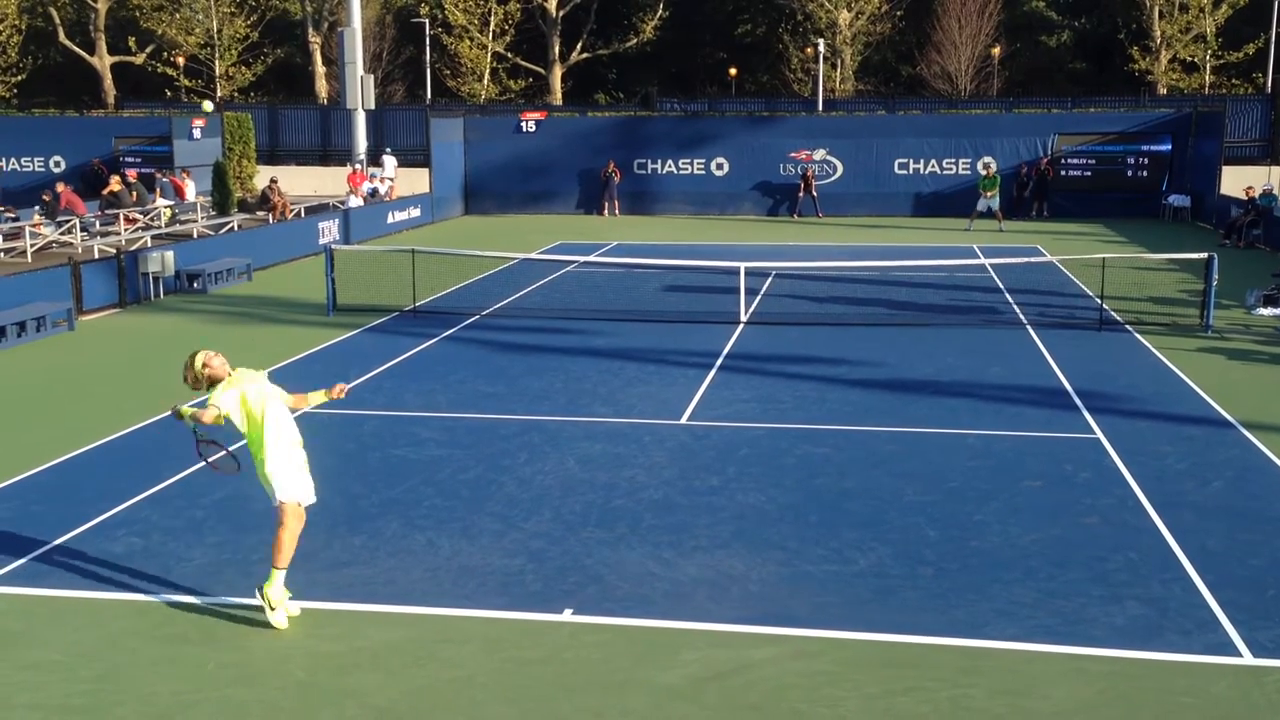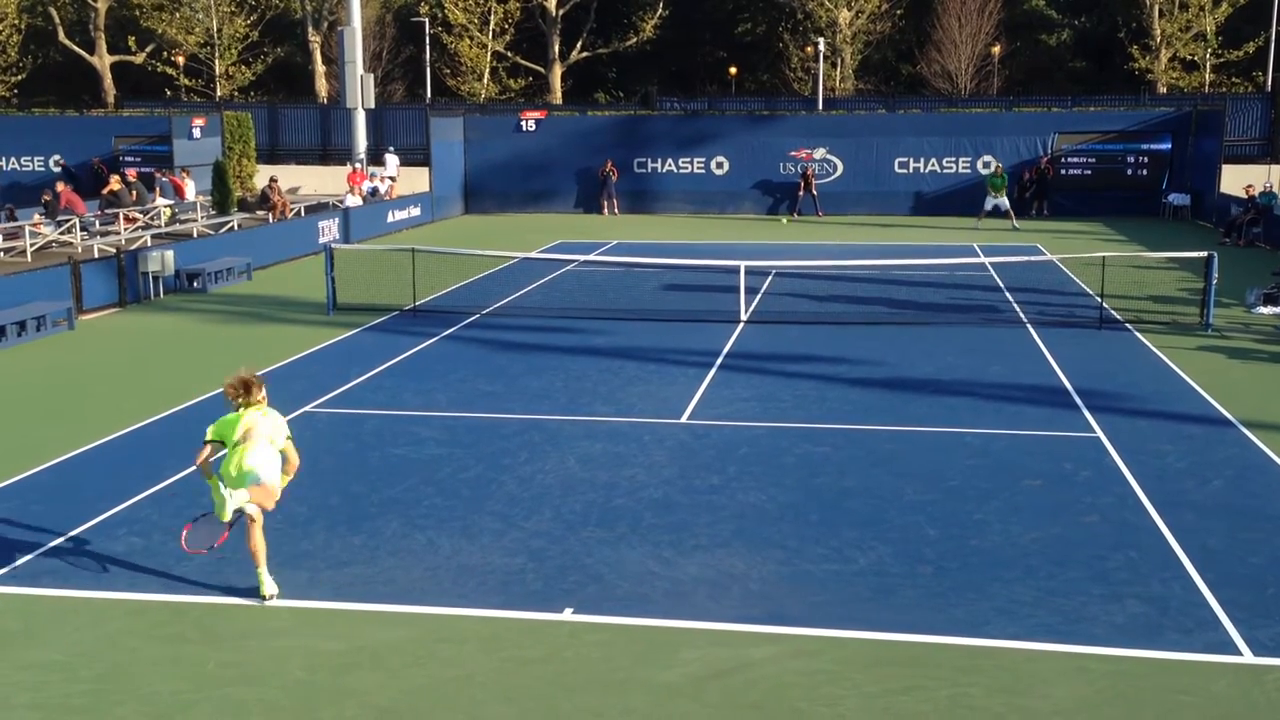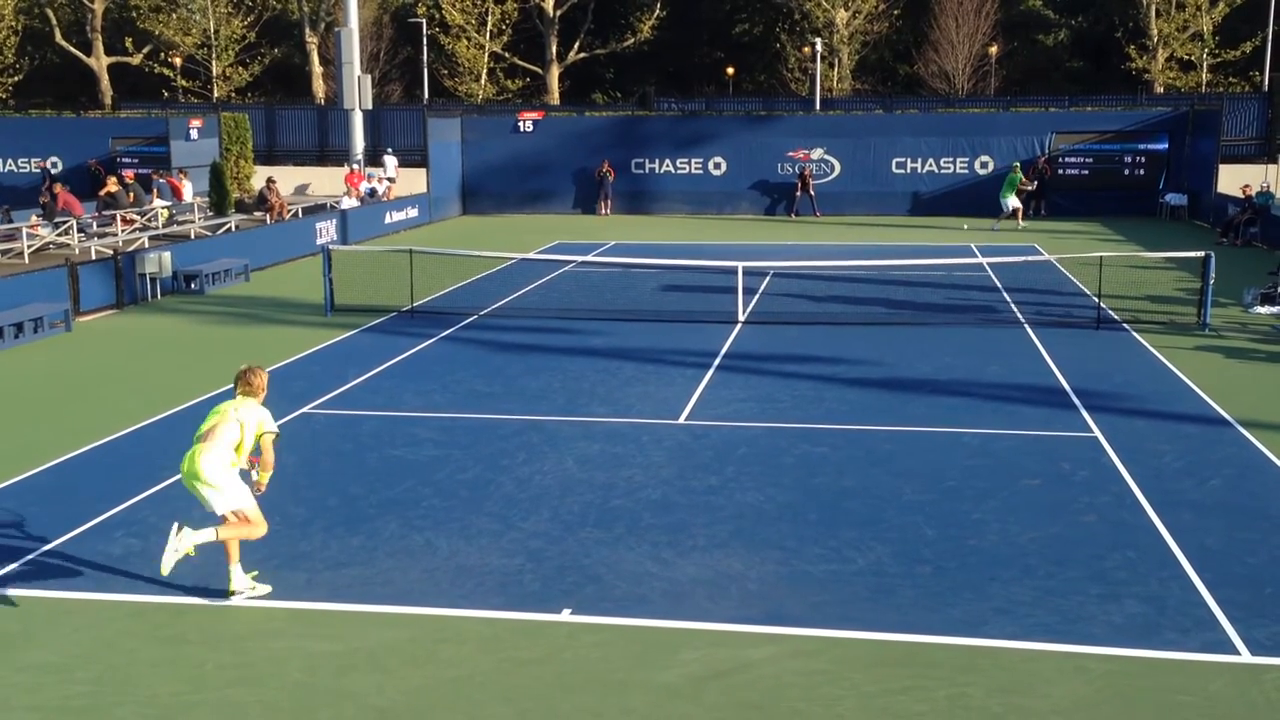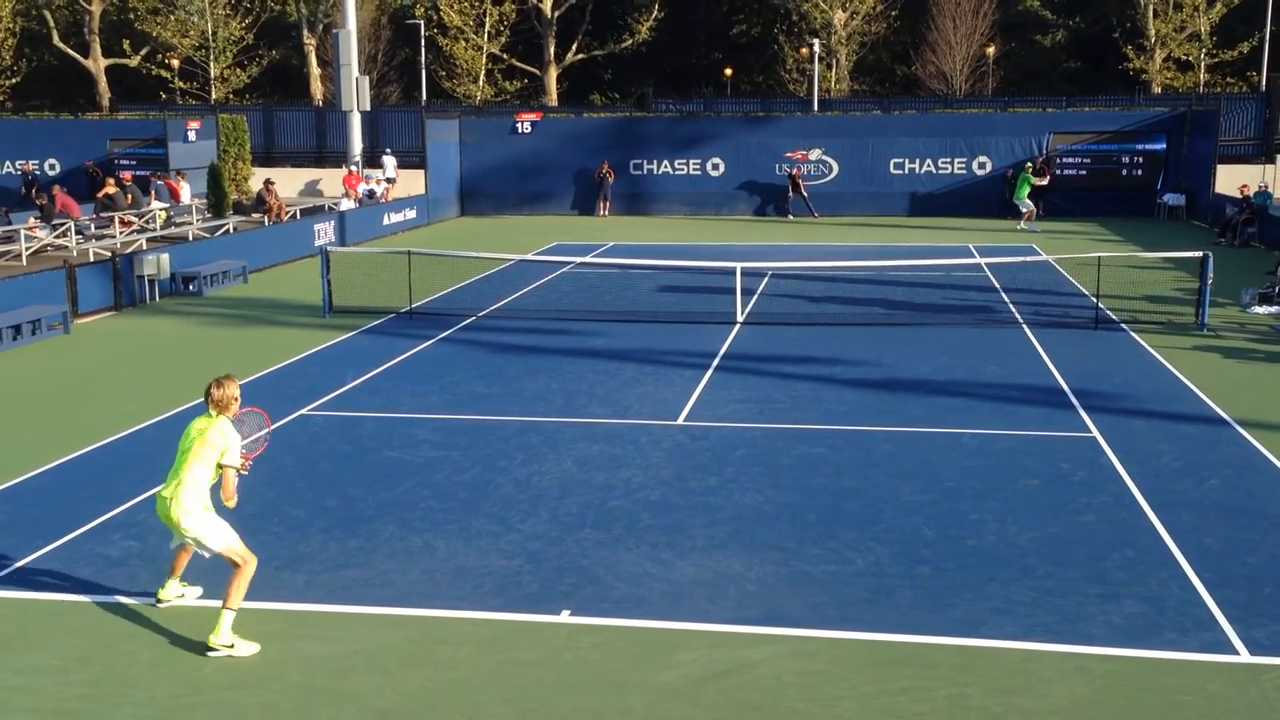
dt=0.4s
person 1, frame 1
left shoulder: (249, 377)
right shoulder: (221, 393)
left elbow: (294, 401)
right elbow: (210, 416)
left wrist: (326, 394)
right wrist: (185, 412)
left hip: (291, 449)
right hip: (272, 454)
left knee: (298, 516)
right knee: (290, 514)
left ankle: (275, 590)
right ankle: (272, 590)
person 1, frame 2
left shoulder: (223, 423)
right shoulder: (272, 417)
left elbow: (202, 460)
right elbow: (292, 463)
left wrist: (216, 485)
right wrist: (277, 487)
left hip: (235, 467)
right hip: (262, 458)
left knee: (254, 520)
right knee: (266, 500)
left ankle: (265, 582)
right ankle: (235, 497)
person 1, frame 3
left shoulder: (221, 408)
right shoulder: (261, 413)
right elbow: (268, 459)
left wrist: (244, 463)
right wrist: (262, 480)
left hip: (190, 466)
right hip: (215, 467)
left knee: (234, 518)
right knee: (257, 528)
left ankle: (238, 580)
right ankle: (191, 537)
person 1, frame 4
left shoulder: (197, 423)
right shoulder: (230, 436)
right elbow: (228, 492)
left wrist: (231, 466)
right wrist: (231, 500)
left hip: (165, 503)
right hip: (190, 510)
left knee: (190, 542)
right knee: (247, 562)
left ankle: (170, 590)
right ankle: (222, 636)
